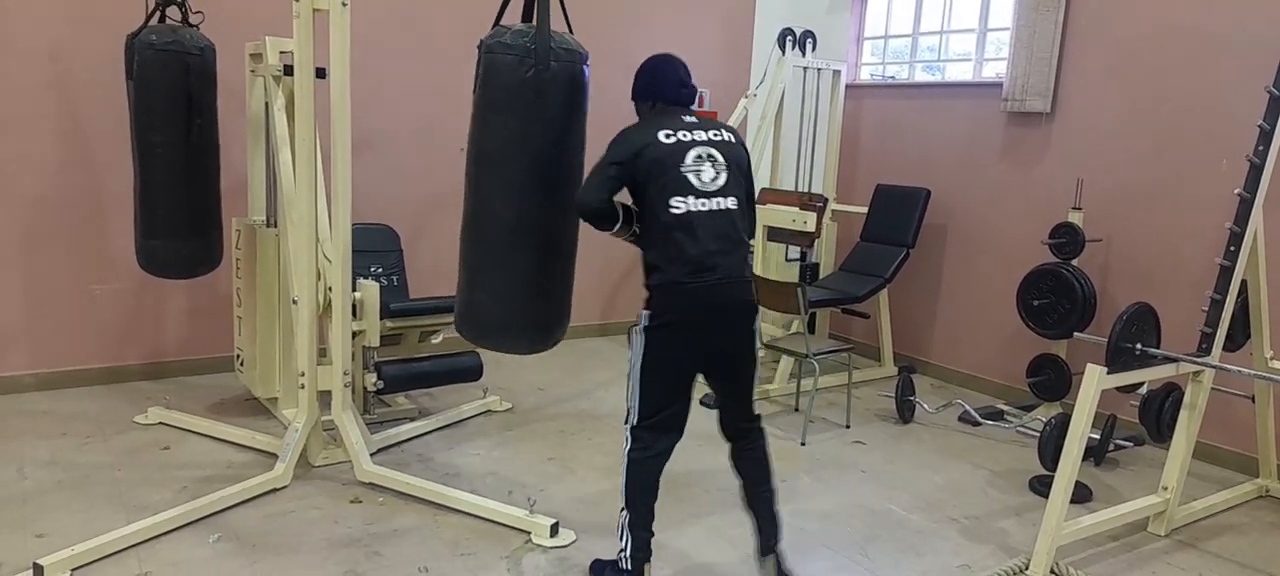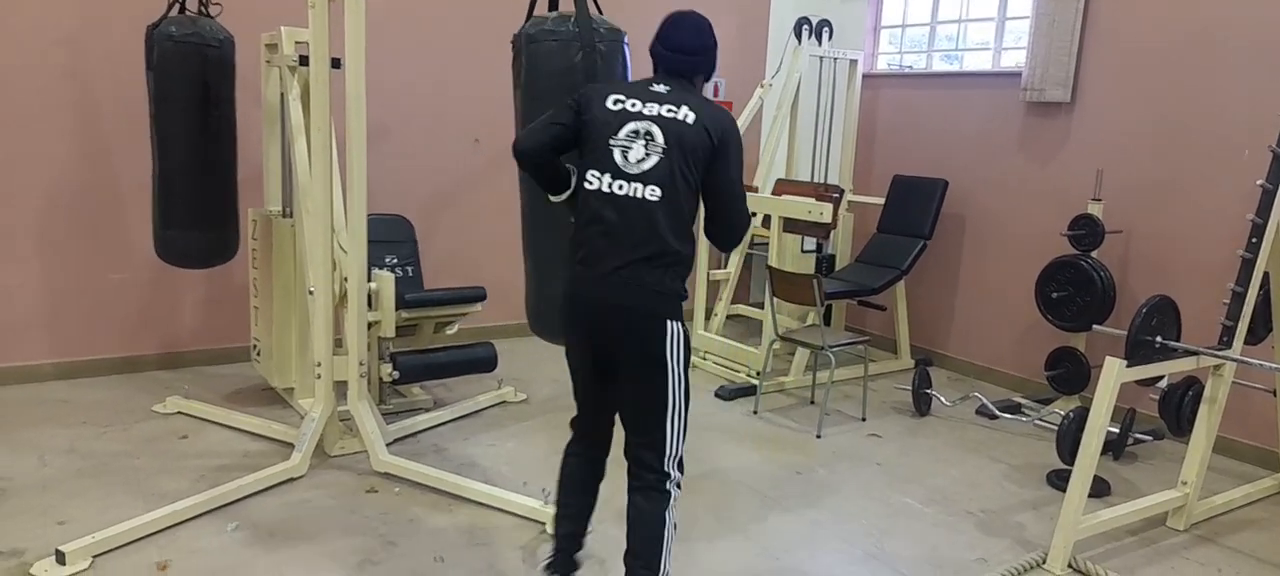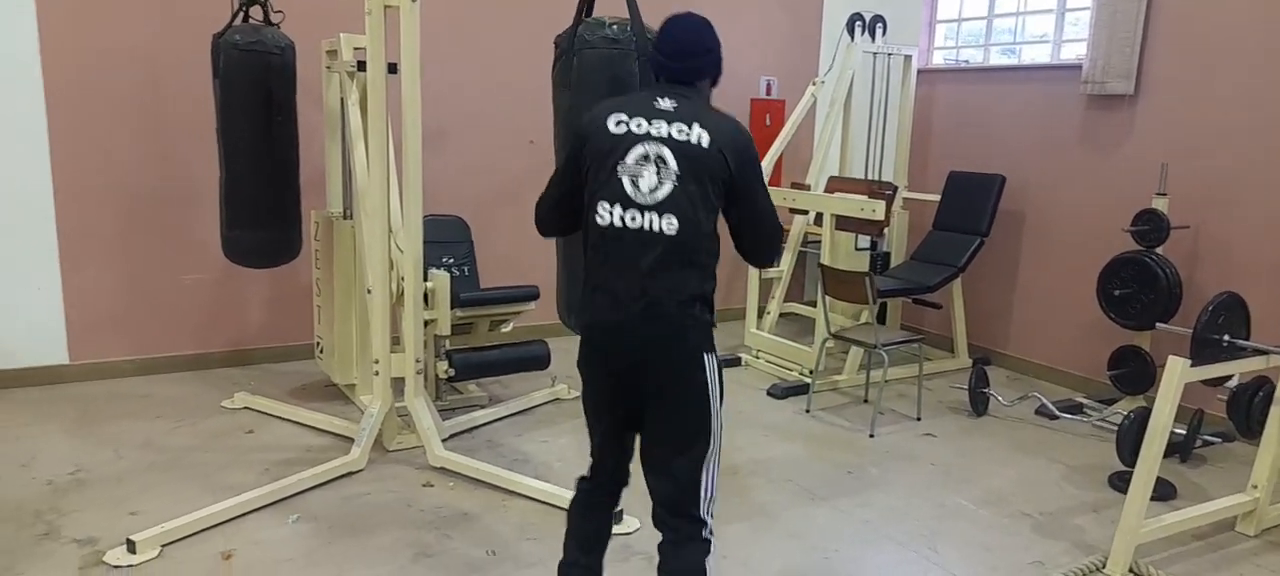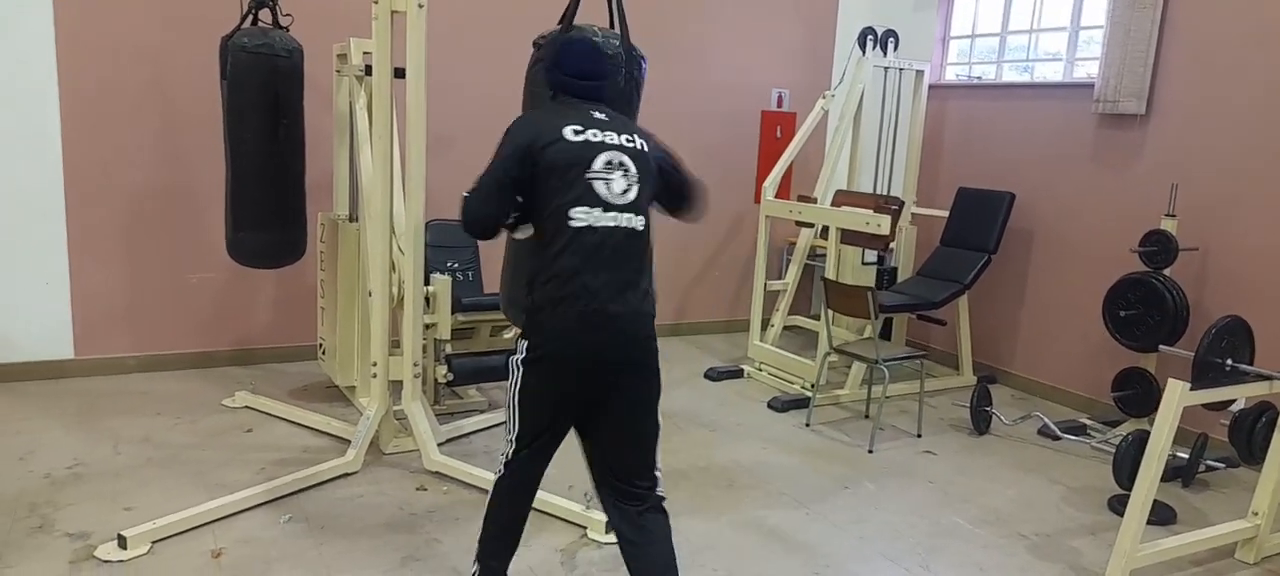
dt=0.5s
person 1, frame 1
left shoulder: (637, 139)
right shoulder: (732, 138)
left elbow: (589, 203)
left wrist: (629, 223)
left hip: (673, 304)
right hip: (736, 300)
left knee: (649, 435)
right knee: (743, 427)
person 1, frame 2
left shoulder: (597, 99)
right shoulder: (715, 124)
left elbow: (529, 147)
right elbow: (728, 232)
left hip: (586, 297)
right hip: (652, 305)
left knee: (589, 429)
right knee: (653, 465)
person 1, frame 3
left shoulder: (598, 121)
right shoulder: (728, 137)
left elbow: (550, 219)
right elbow: (763, 251)
left hip: (603, 334)
right hip: (679, 342)
left knee: (604, 475)
right knee: (684, 511)
person 1, frame 4
left shoulder: (534, 128)
right shoulder: (642, 144)
left elbow: (478, 220)
right elbow: (689, 201)
left hip: (555, 335)
right hip: (629, 341)
left knee: (522, 465)
right knee: (635, 493)
